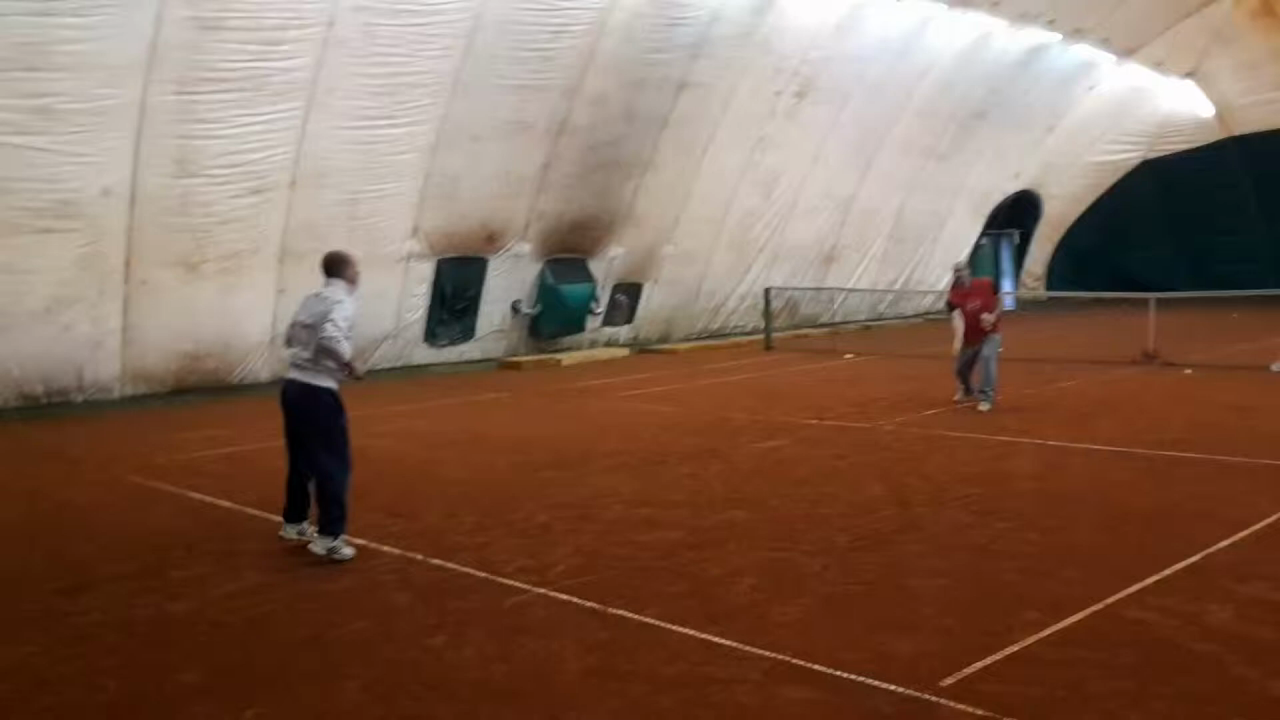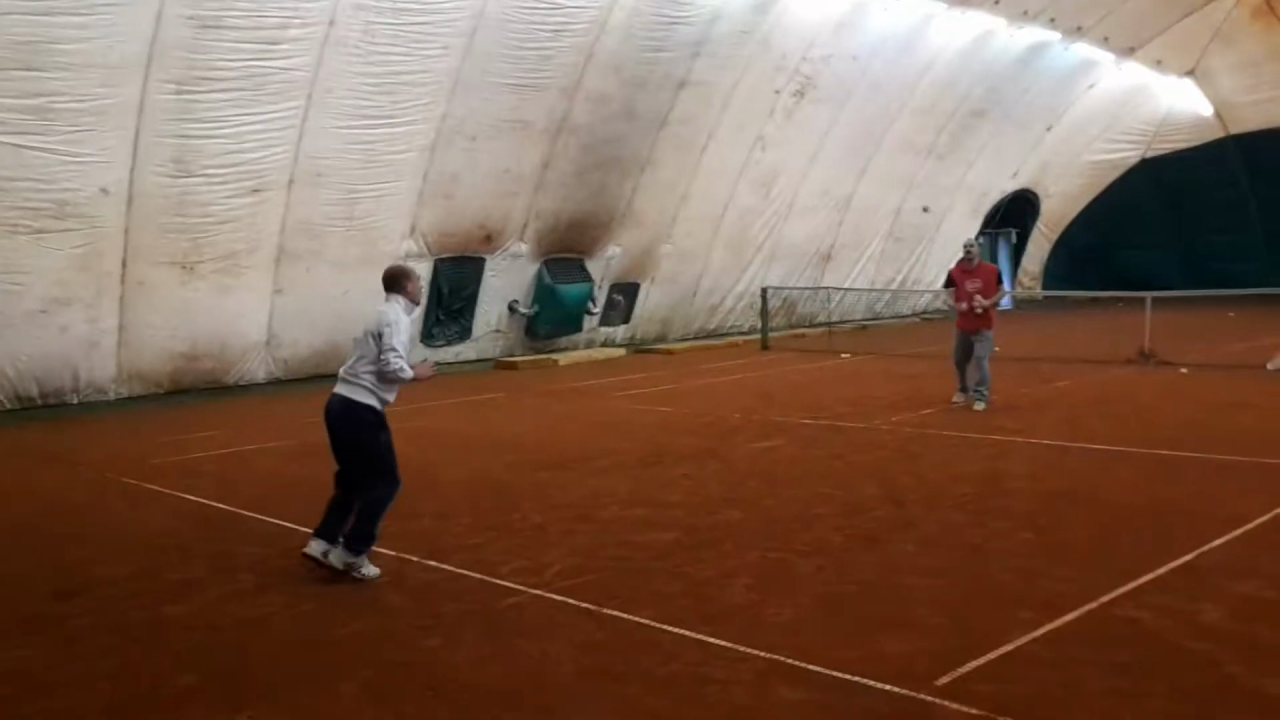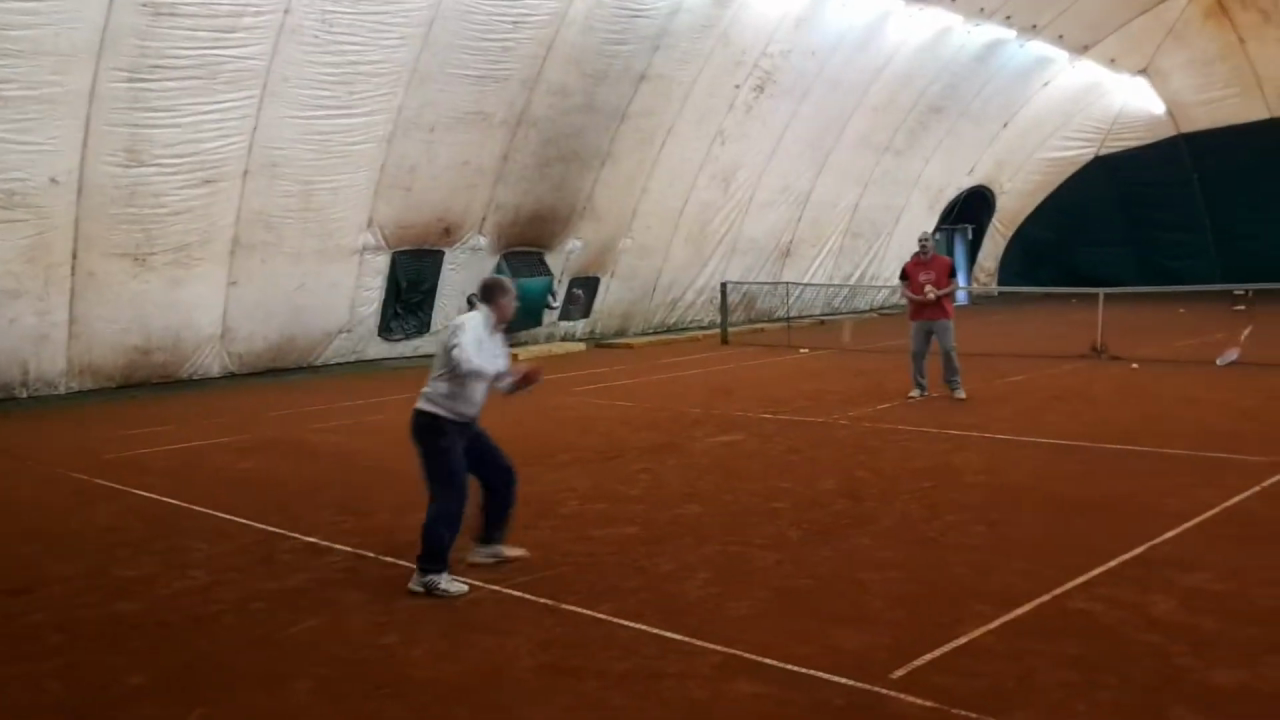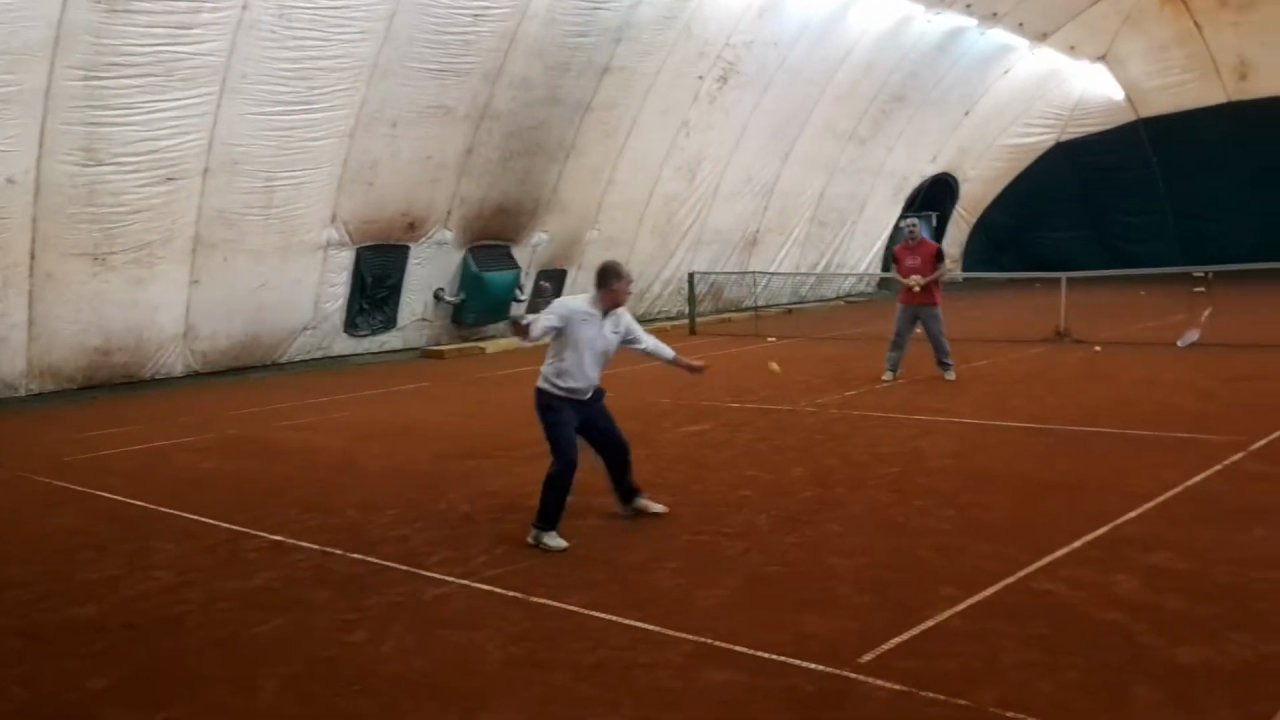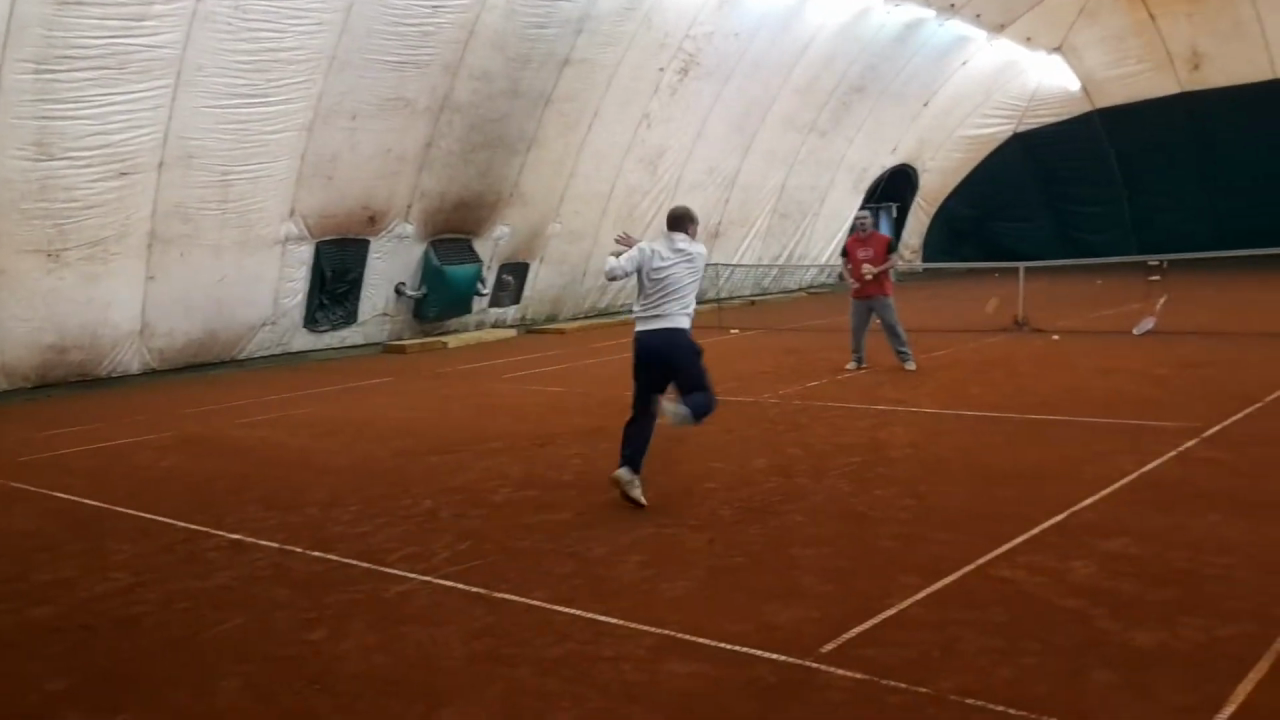
dt=0.5s
person 1, frame 1
left shoulder: (311, 300)
right shoulder: (343, 301)
left elbow: (290, 338)
right elbow: (332, 338)
right wrist: (349, 365)
left hip: (293, 386)
right hip: (318, 392)
left knee: (301, 460)
right knee: (334, 463)
left ankle: (295, 523)
right ankle: (329, 537)
person 1, frame 2
left shoulder: (384, 314)
right shoulder: (397, 318)
right elbow: (391, 366)
left wrist: (410, 371)
right wrist: (416, 373)
left hip: (340, 403)
right hip: (361, 410)
left knee: (351, 479)
right knee: (383, 483)
left ankle: (324, 542)
right ankle: (352, 553)
person 1, frame 3
left shoulder: (495, 338)
right shoulder: (469, 325)
left elbow: (501, 382)
right elbow: (464, 364)
left wrist: (519, 379)
right wrist: (506, 368)
left hip: (463, 422)
right hip: (435, 421)
left knee: (501, 476)
right knee: (450, 495)
left ankle: (488, 545)
right ankle: (429, 574)
person 1, frame 4
left shoulder: (621, 319)
right shoulder: (567, 307)
left elbow: (646, 342)
right elbow: (534, 332)
left wrist: (683, 362)
right wrist: (524, 331)
left hip: (587, 397)
right hip: (554, 398)
left knee: (617, 448)
right knee: (566, 461)
left ankle: (630, 499)
right ankle: (542, 530)
person 1, frame 5
left shoulder: (648, 248)
right shoulder: (698, 253)
left elbow: (613, 272)
left wrist: (615, 257)
left hip: (644, 339)
right hip: (675, 339)
left knee: (642, 411)
right knee: (702, 399)
left ankle: (628, 470)
right ankle: (677, 409)
